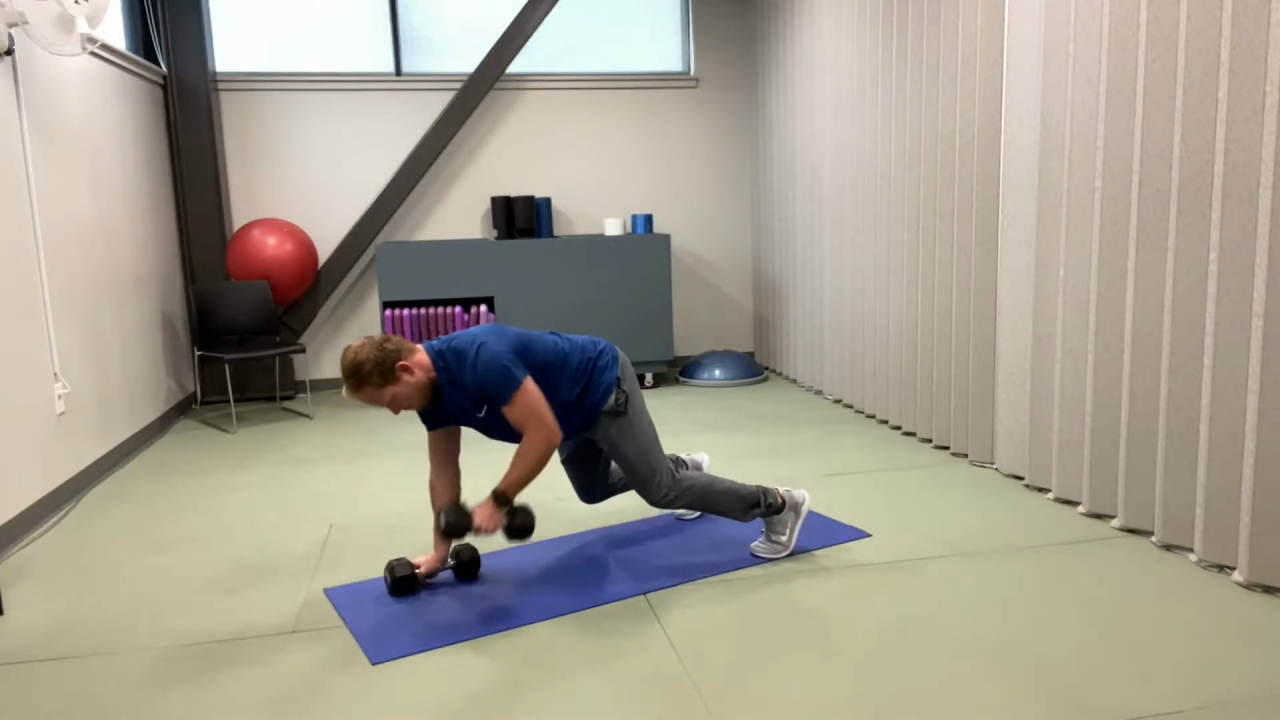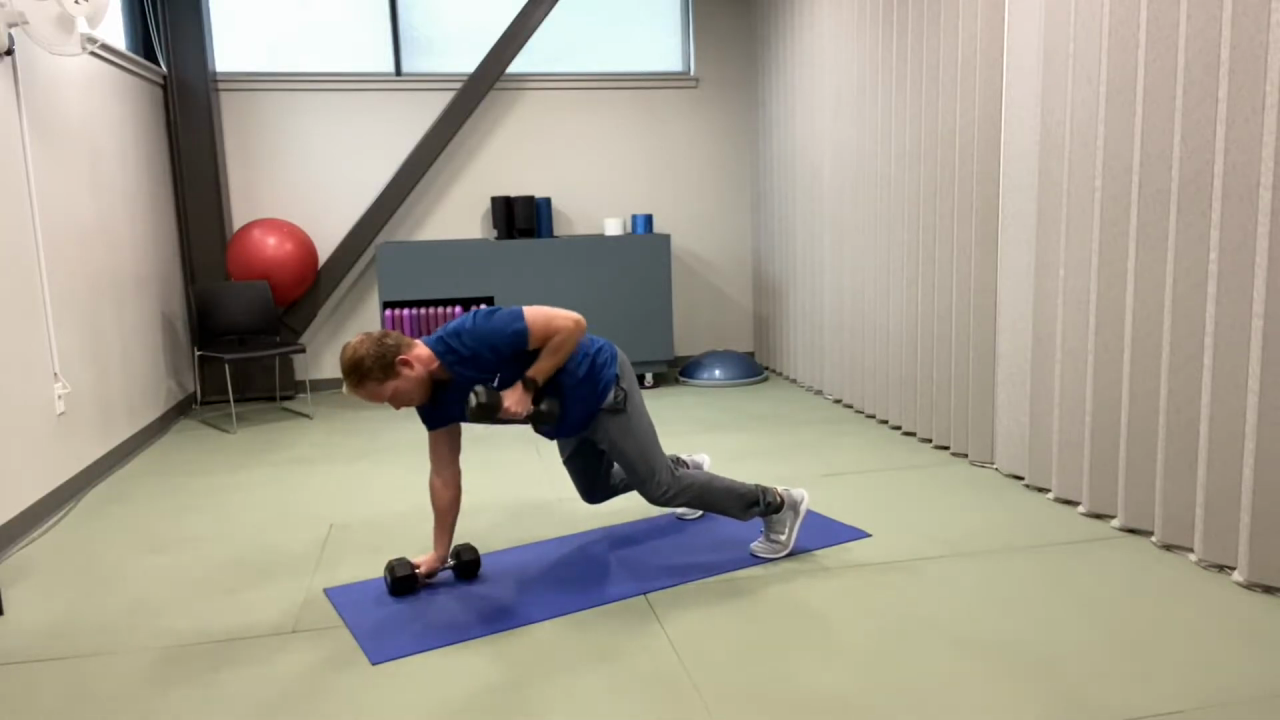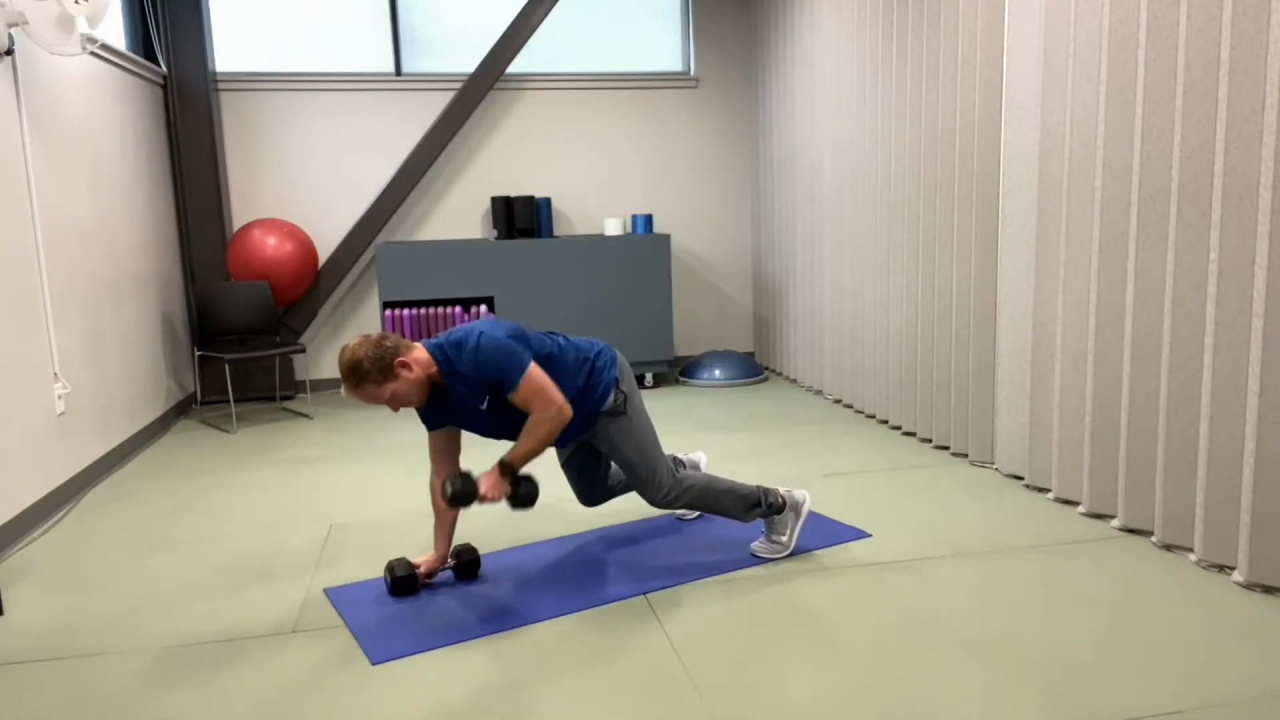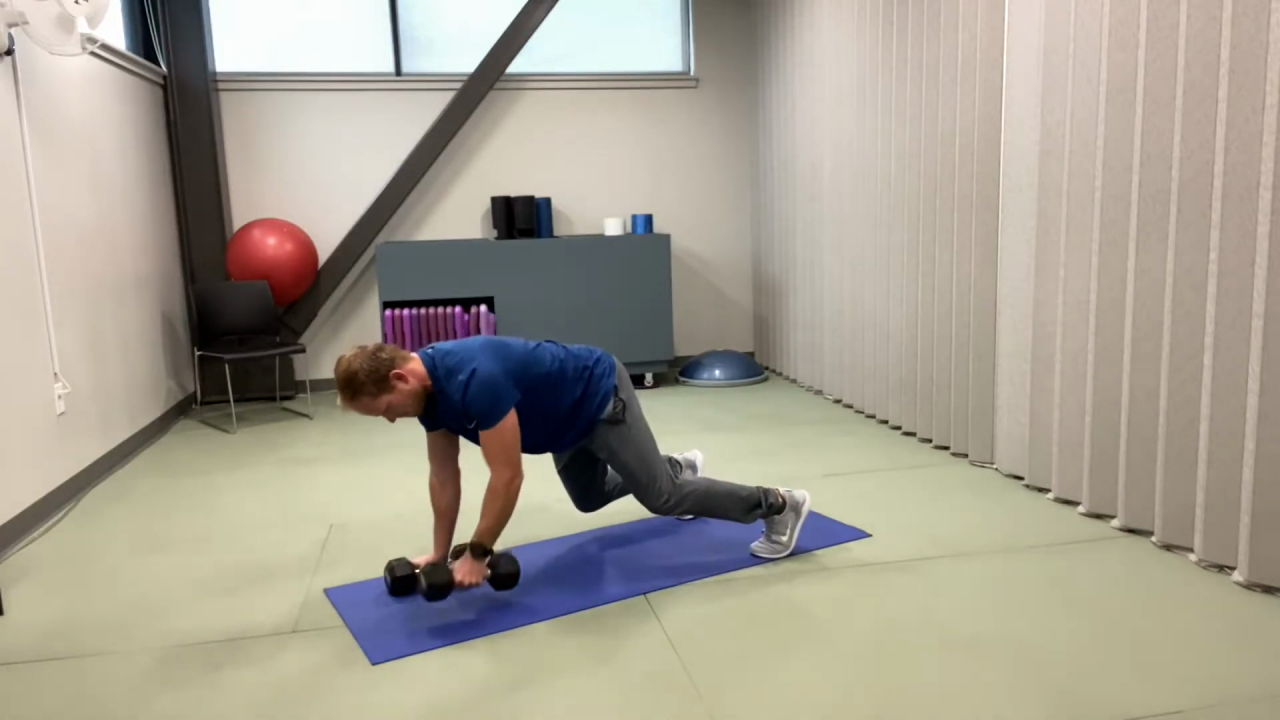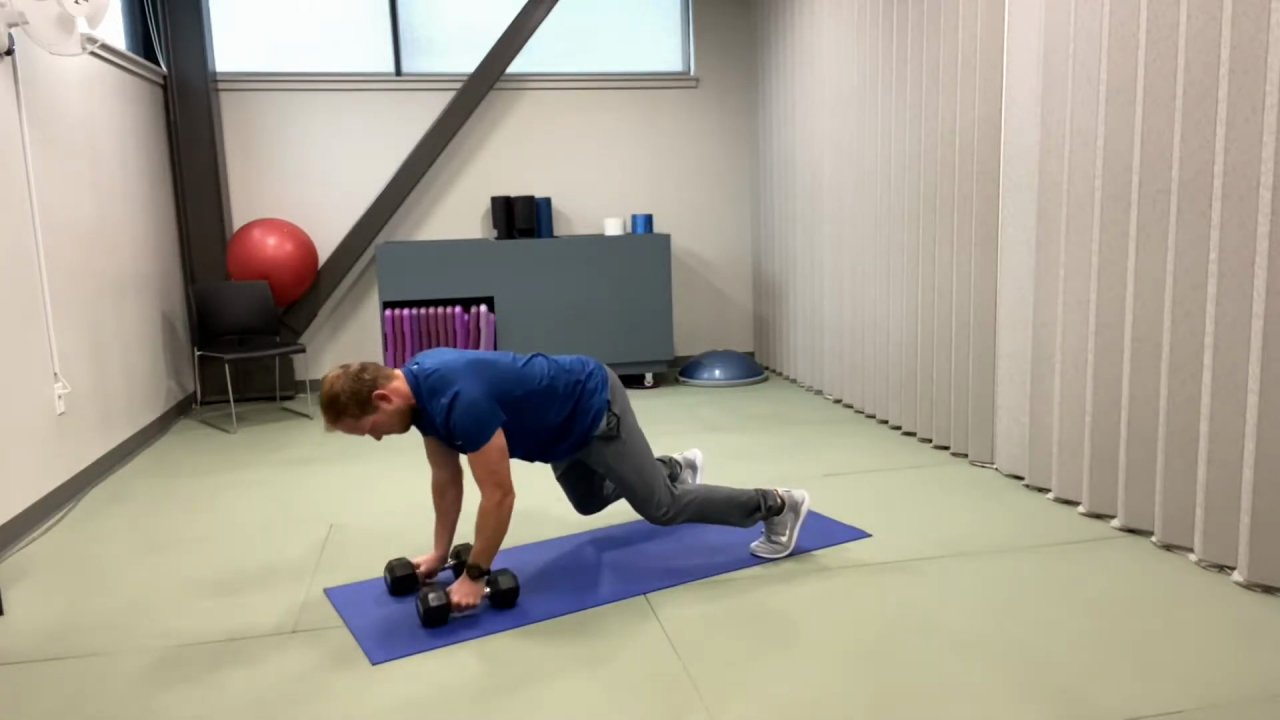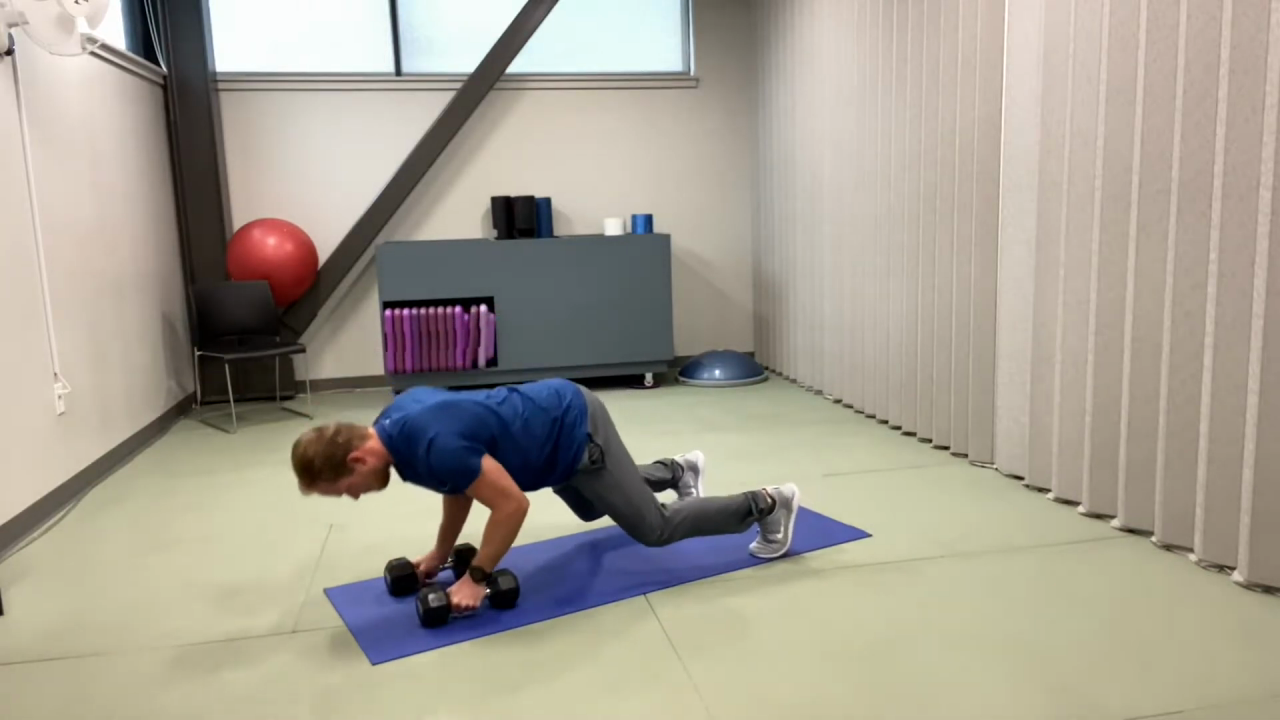
dt=0.3s
person 1, frame 1
left shoulder: (482, 357)
right shoulder: (432, 388)
left elbow: (548, 436)
right elbow: (443, 472)
left wrist: (498, 504)
right wrist: (440, 551)
left hip: (602, 383)
right hip: (573, 405)
left knee: (659, 489)
right knee: (594, 489)
left ankle: (778, 504)
right ankle: (684, 464)
person 1, frame 2
left shoulder: (478, 333)
right shoulder: (433, 390)
left elbow: (572, 324)
right elbow: (445, 473)
left wrist: (526, 386)
right wrist: (439, 553)
left hip: (600, 383)
right hip: (566, 412)
left knee: (657, 486)
right knee: (597, 491)
left ankle: (776, 503)
right ankle: (685, 467)
person 1, frame 3
left shoulder: (482, 348)
right shoulder: (432, 389)
left elbow: (556, 413)
right elbow: (445, 472)
left wrist: (504, 472)
right wrist: (441, 548)
left hip: (600, 386)
right hip: (575, 410)
left knee: (660, 489)
right knee: (594, 492)
left ankle: (779, 503)
right ankle: (682, 464)
person 1, frame 4
left shoulder: (475, 378)
right shoulder: (428, 388)
left elbow: (507, 476)
right elbow: (444, 474)
left wrist: (476, 555)
right wrist: (439, 554)
left hip: (598, 395)
right hip: (568, 412)
left knee: (660, 495)
right knee: (590, 498)
left ankle: (778, 504)
right ankle: (679, 466)
person 1, frame 5
left shoulder: (459, 399)
right shoulder: (417, 384)
left elbow: (498, 495)
right elbow: (446, 474)
left wrist: (474, 576)
right wrist: (439, 552)
left hip: (593, 403)
right hip: (566, 413)
left knee: (661, 506)
right knee: (591, 502)
left ankle: (777, 505)
right ankle: (676, 466)
person 1, frame 6
left shoulder: (432, 445)
right shoulder: (395, 426)
left elbow: (511, 506)
right elbow: (458, 482)
left wrist: (476, 579)
right wrist: (439, 554)
left hip: (576, 430)
right hip: (555, 420)
left knee: (654, 527)
right knee: (593, 509)
left ankle: (767, 504)
right ankle: (677, 470)
